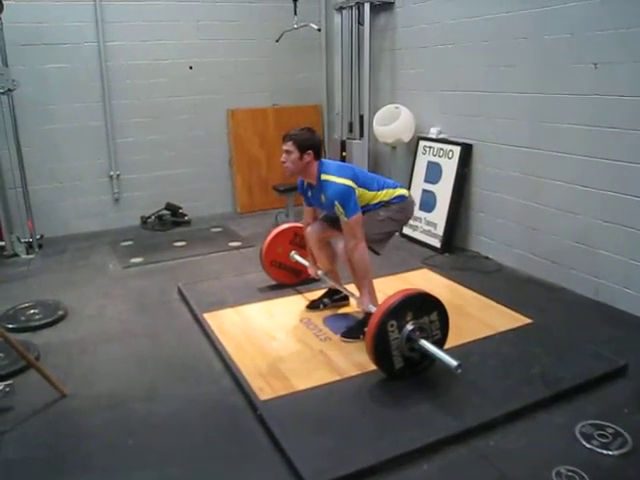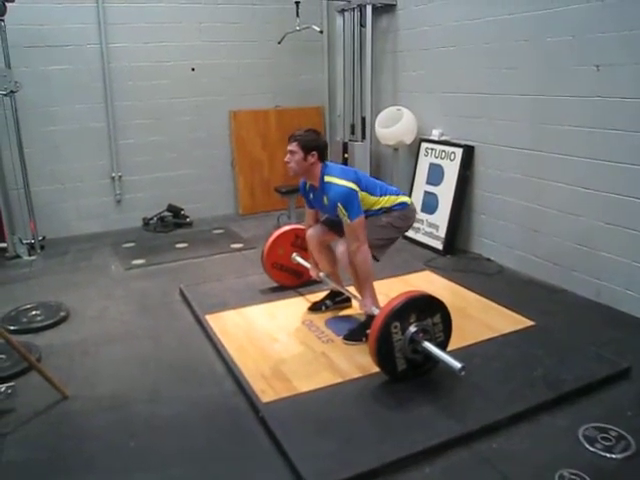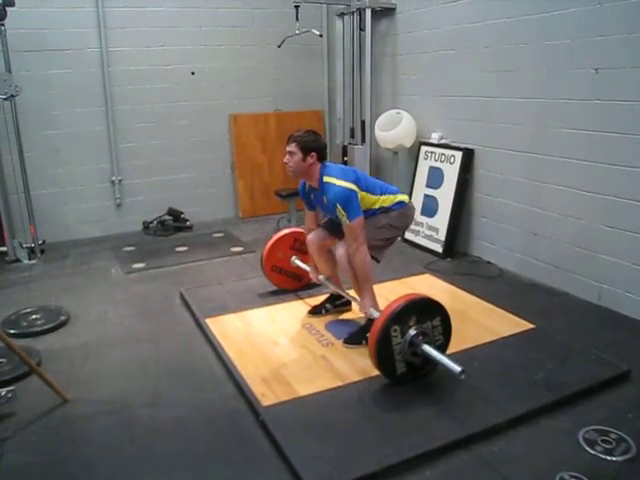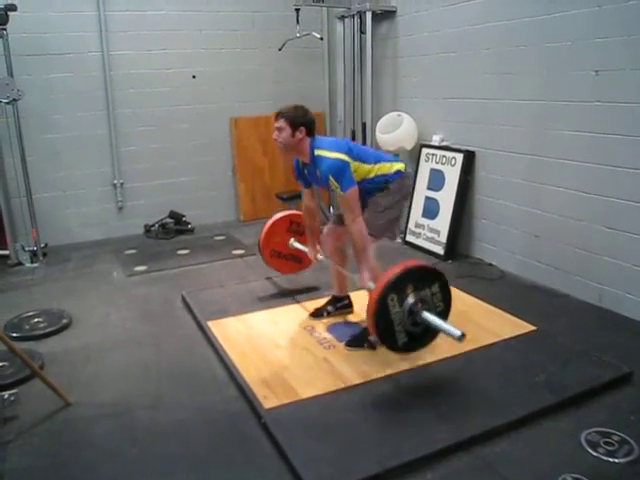
dt=0.4s
person 1, frame 1
left shoulder: (336, 187)
right shoulder: (305, 181)
left elbow: (355, 243)
right elbow: (309, 223)
left wrist: (365, 295)
right wrist: (312, 262)
left hip: (394, 203)
right hip: (365, 204)
left knee: (345, 248)
right knee: (314, 234)
left ankle: (373, 315)
right ankle: (337, 292)
person 1, frame 2
left shoulder: (339, 189)
right shoulder: (307, 183)
left elbow: (358, 246)
right elbow: (311, 224)
left wrist: (367, 297)
right wrist: (313, 264)
left hip: (396, 210)
right hip: (364, 210)
left knee: (345, 252)
right knee: (314, 237)
left ankle: (375, 317)
right ankle: (339, 294)
person 1, frame 3
left shoulder: (338, 190)
right shoulder: (306, 185)
left elbow: (358, 247)
right elbow: (311, 227)
left wrist: (367, 298)
right wrist: (313, 266)
left hip: (394, 210)
right hip: (365, 209)
left knee: (345, 255)
right knee: (316, 241)
left ankle: (375, 321)
right ankle: (339, 298)
person 1, frame 4
left shoulder: (331, 162)
right shoulder: (301, 162)
left elbow: (354, 218)
right elbow: (309, 205)
left wrist: (364, 270)
right wrist: (312, 243)
left hip: (391, 183)
right hip: (365, 187)
left knee: (364, 251)
right knee: (331, 237)
right ankle: (340, 300)
